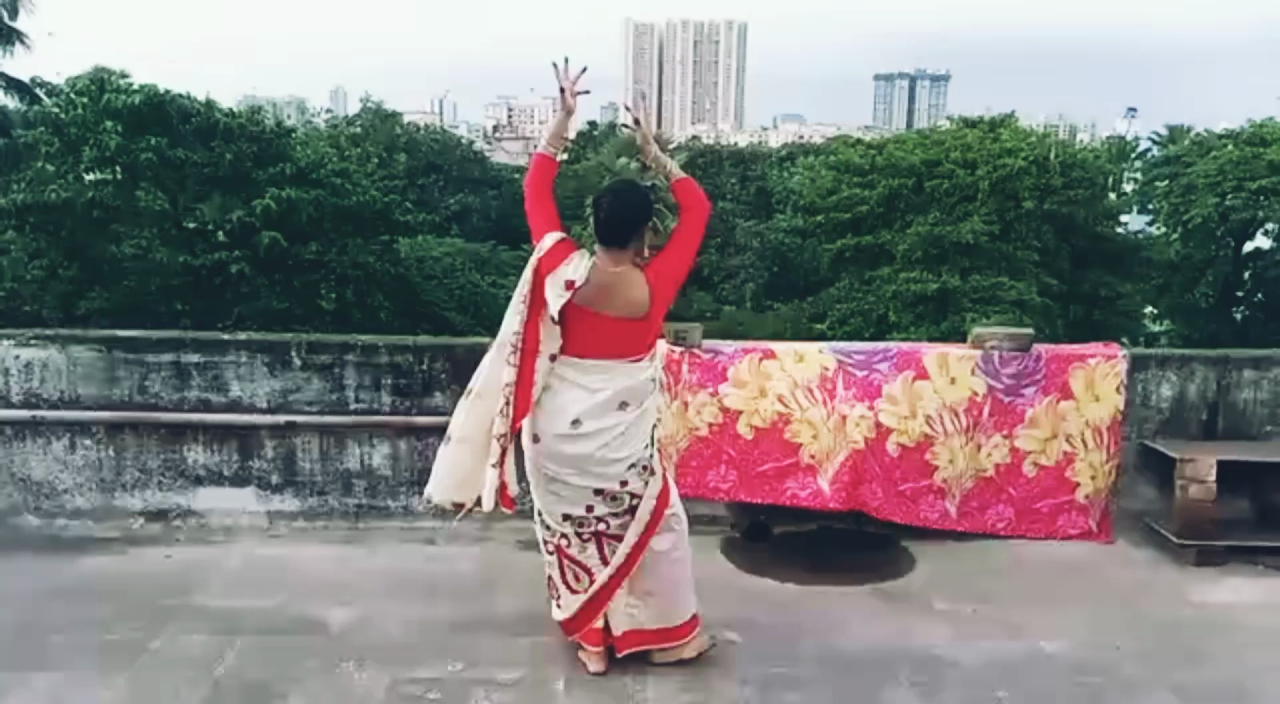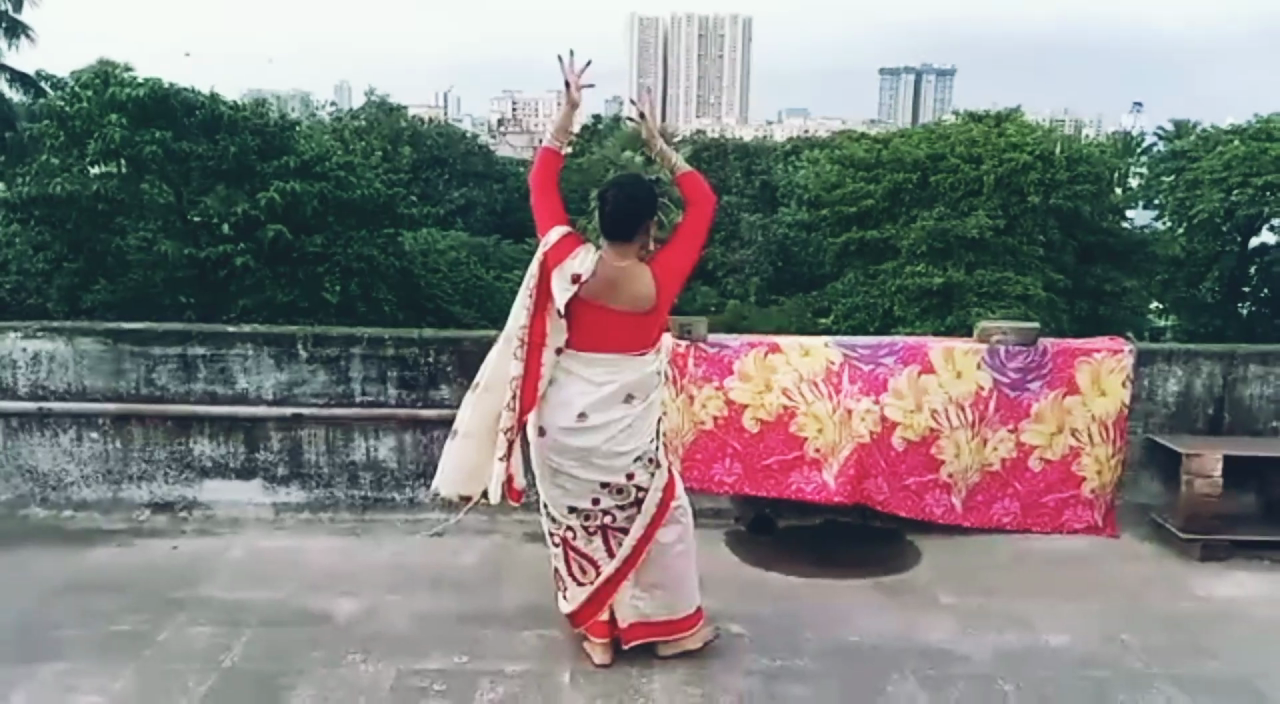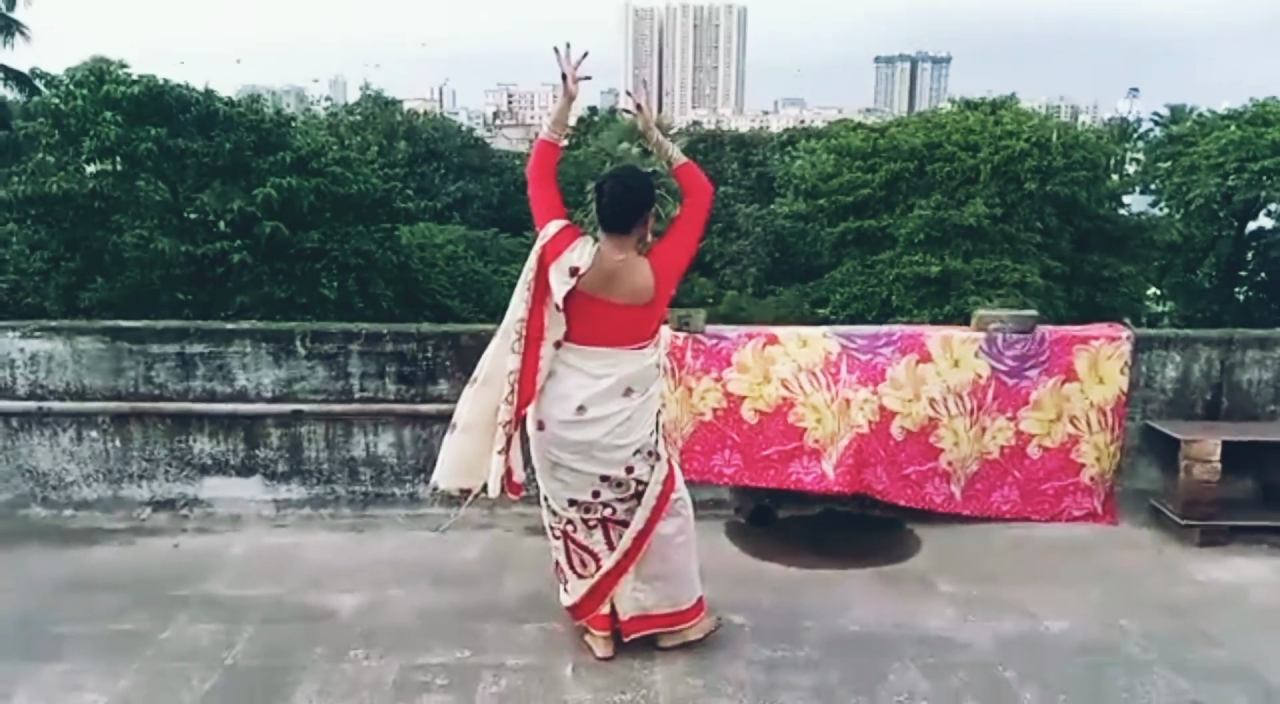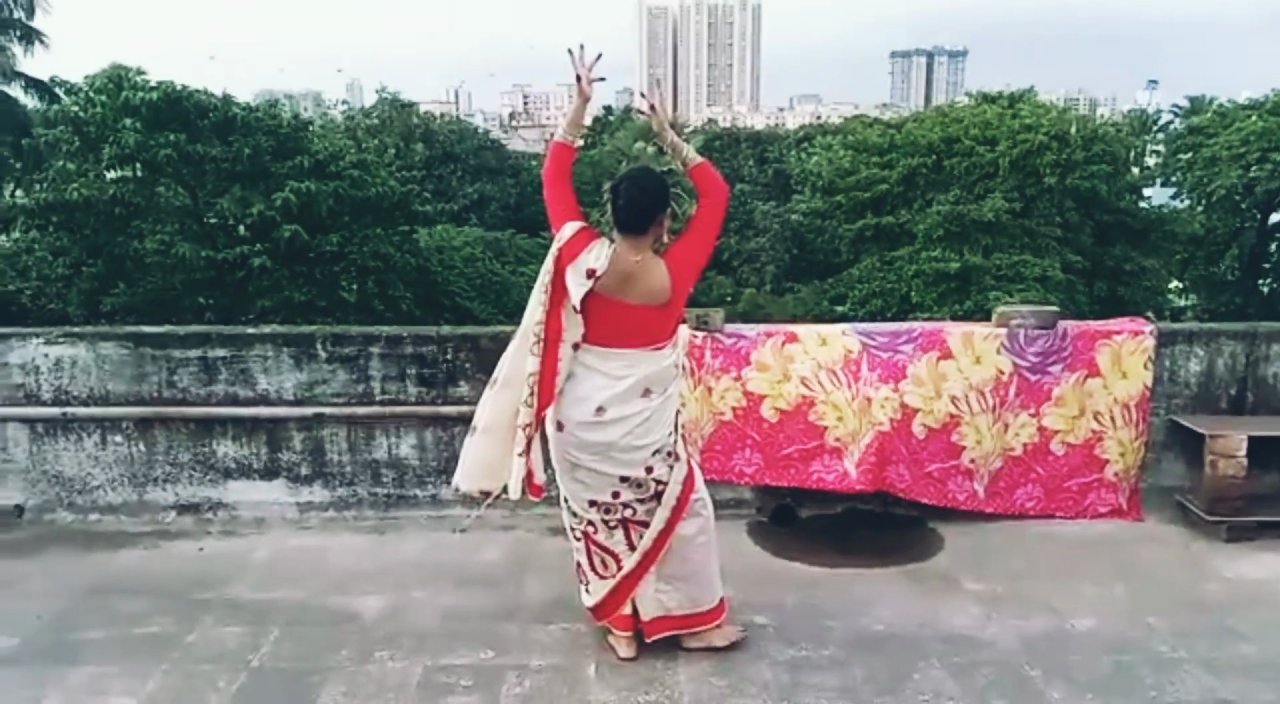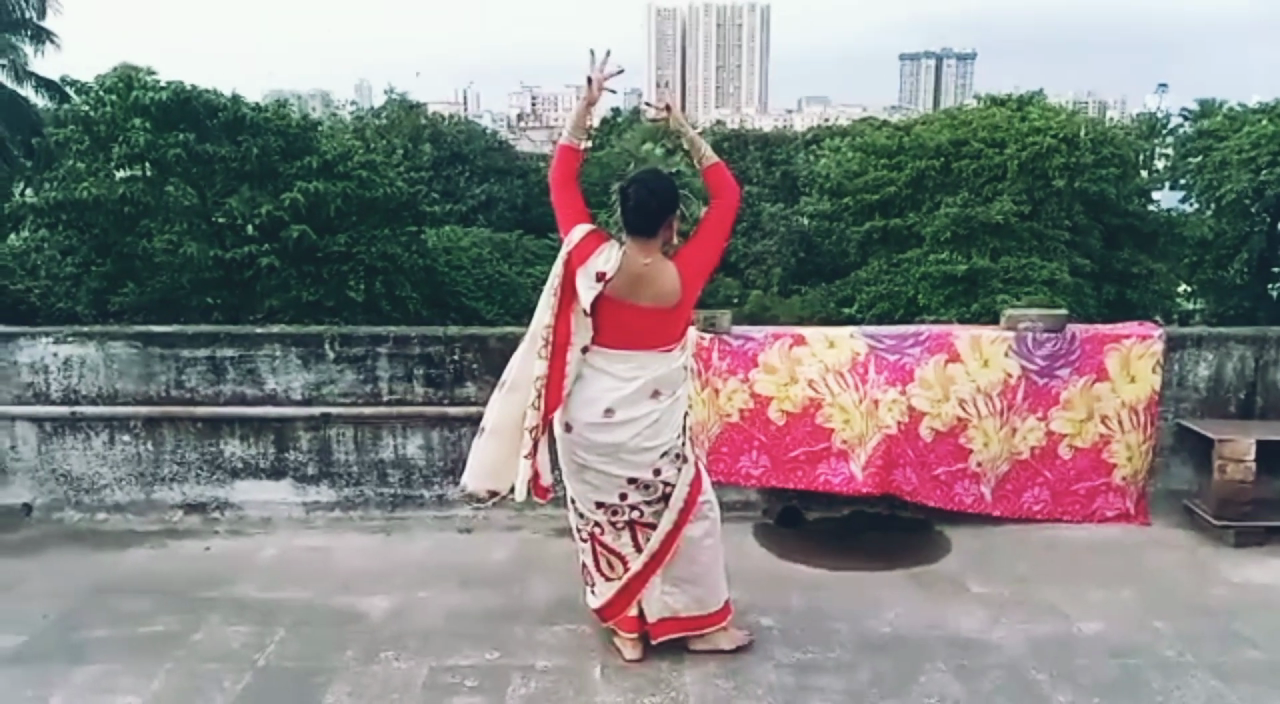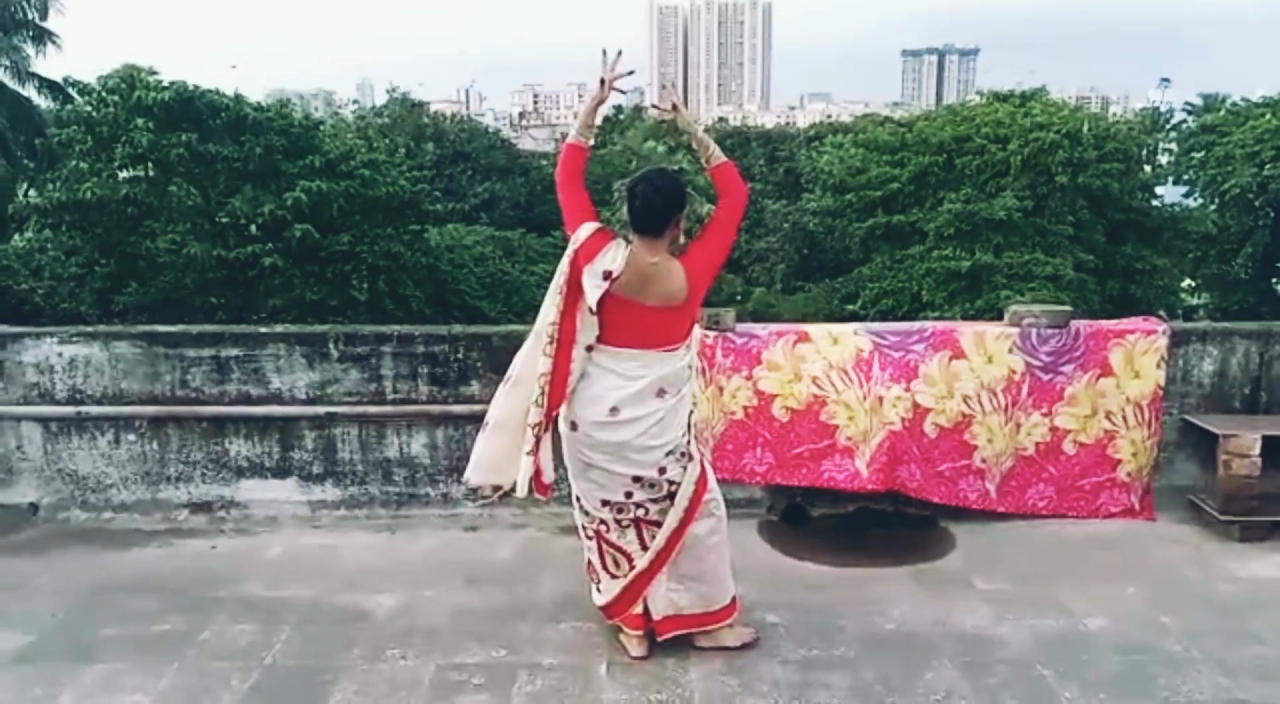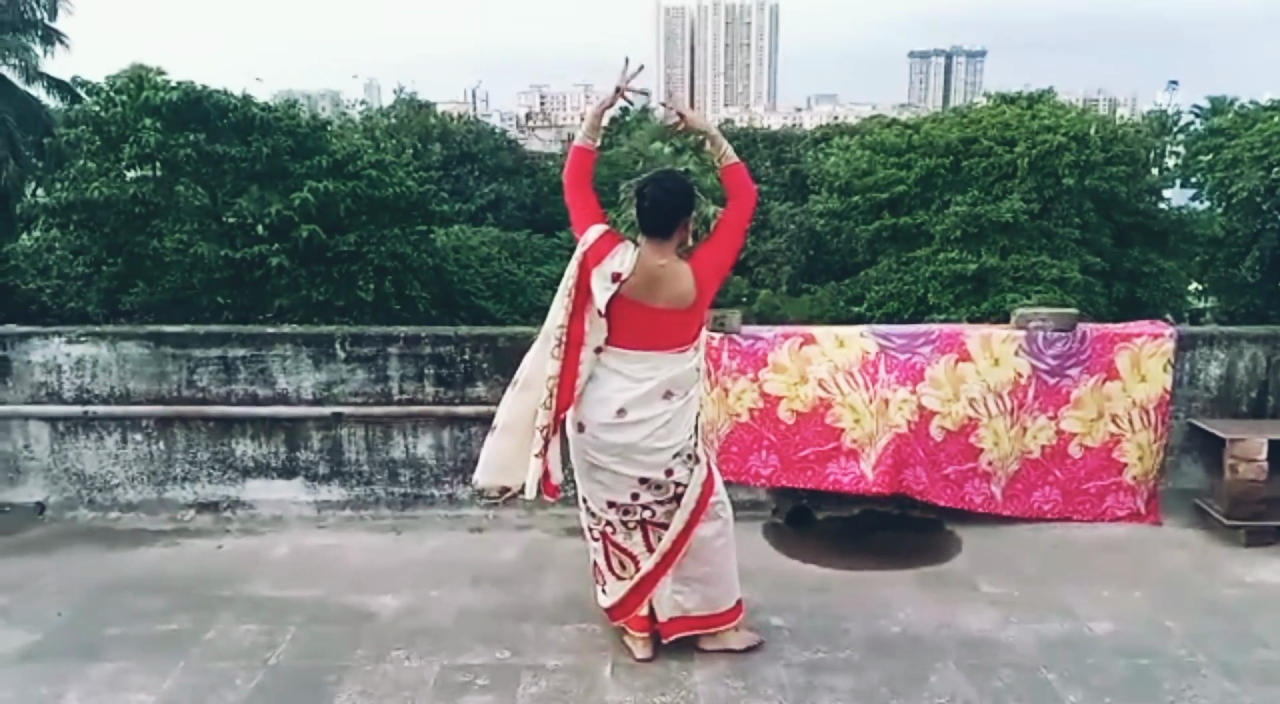
dt=0.5s
person 1, frame 1
left shoulder: (563, 271)
right shoulder: (654, 287)
left elbow: (536, 189)
right elbow: (697, 207)
left wrist: (564, 117)
right wrist: (651, 148)
left hip: (557, 433)
right hip: (621, 440)
left knee: (570, 532)
right knee: (655, 526)
left ankle: (591, 639)
right ankle: (667, 634)
person 1, frame 2
left shoulder: (569, 265)
right shoulder: (659, 281)
left elbow: (541, 183)
right elbow: (703, 201)
left wrist: (569, 111)
right wrist: (657, 142)
left hip: (563, 428)
right hip: (627, 434)
left knee: (577, 525)
right knee: (661, 518)
left ankle: (596, 631)
right ankle: (671, 624)
person 1, frame 3
left shoulder: (567, 257)
right shoulder: (658, 274)
left elbow: (539, 175)
right elbow: (700, 194)
left wrist: (566, 102)
right wrist: (653, 134)
left hip: (562, 420)
right hip: (626, 427)
left knee: (577, 520)
right knee: (662, 509)
left ankle: (598, 625)
right ankle: (674, 618)
person 1, frame 4
left shoulder: (582, 260)
right shoulder: (673, 275)
left elbow: (554, 178)
right elbow: (716, 194)
left wrist: (580, 104)
right wrist: (668, 134)
left hip: (581, 422)
right hip: (645, 426)
left knee: (598, 520)
right knee: (681, 512)
left ankle: (620, 626)
right ankle: (697, 621)
person 1, frame 5
left shoulder: (592, 261)
right shoulder: (683, 276)
left elbow: (561, 180)
right elbow: (727, 195)
left wrist: (586, 104)
right wrist: (685, 131)
left hip: (589, 423)
right hip: (653, 428)
left knee: (604, 521)
right knee: (689, 514)
left ankle: (626, 626)
right ankle: (701, 622)
person 1, frame 6
left shoulder: (599, 259)
right shoulder: (691, 275)
left elbow: (568, 179)
right elbow: (735, 195)
left wrist: (594, 105)
right wrist: (693, 130)
left hip: (594, 423)
right hip: (658, 428)
left knee: (611, 519)
right knee: (696, 512)
left ankle: (632, 624)
right ankle: (708, 621)
person 1, frame 7
left shoulder: (607, 261)
right shoulder: (699, 278)
left elbow: (575, 181)
right elbow: (744, 198)
left wrist: (599, 110)
right wrist: (710, 133)
left hip: (601, 423)
right hip: (665, 429)
left knee: (616, 521)
right knee: (701, 514)
left ankle: (636, 626)
right ankle: (711, 623)
